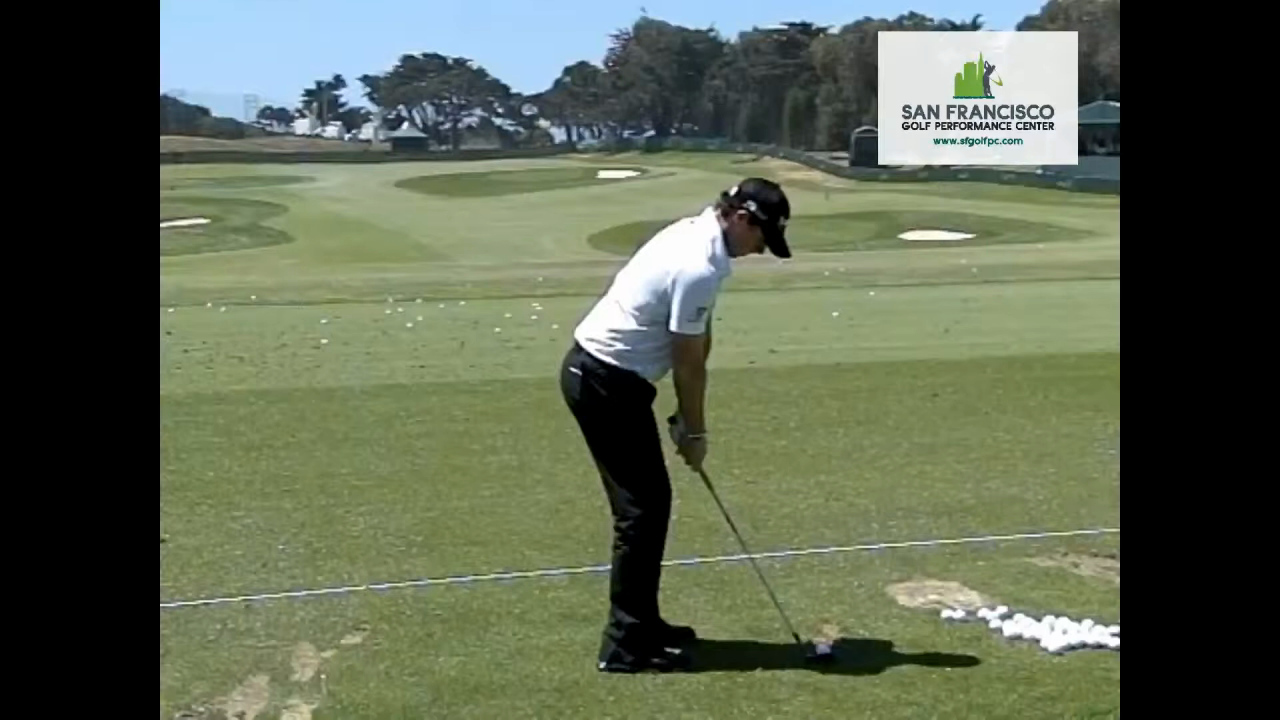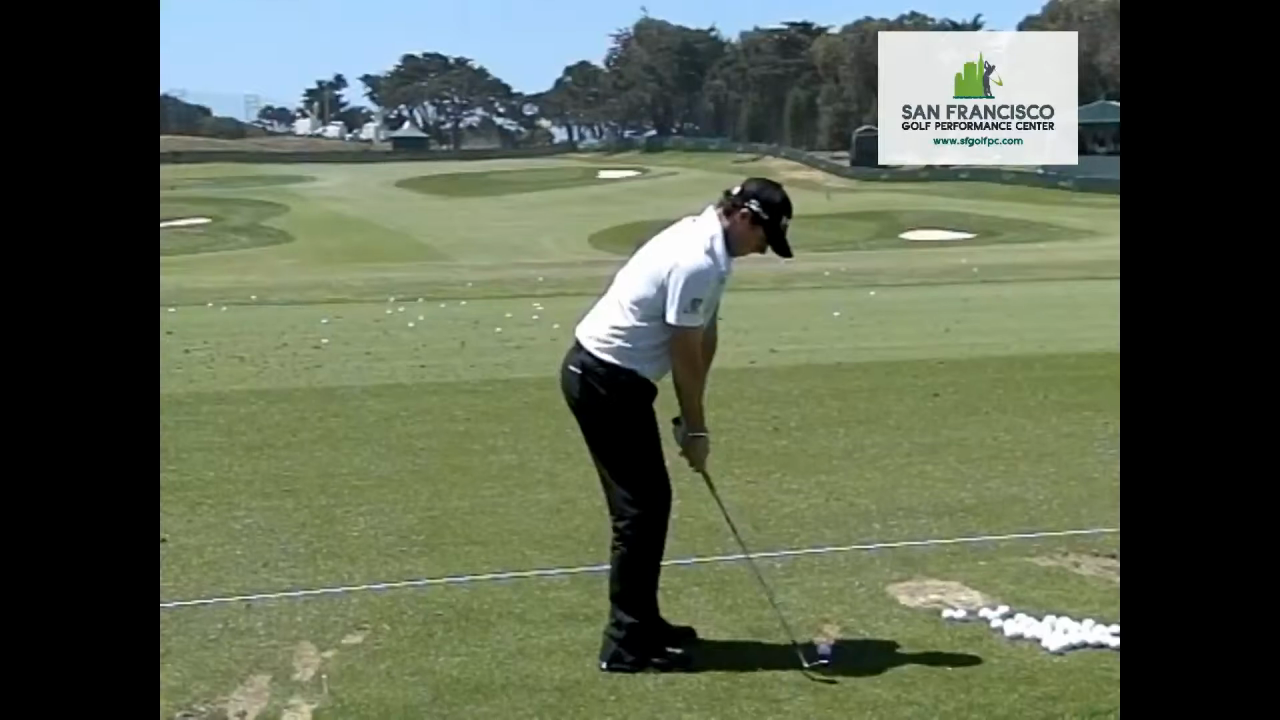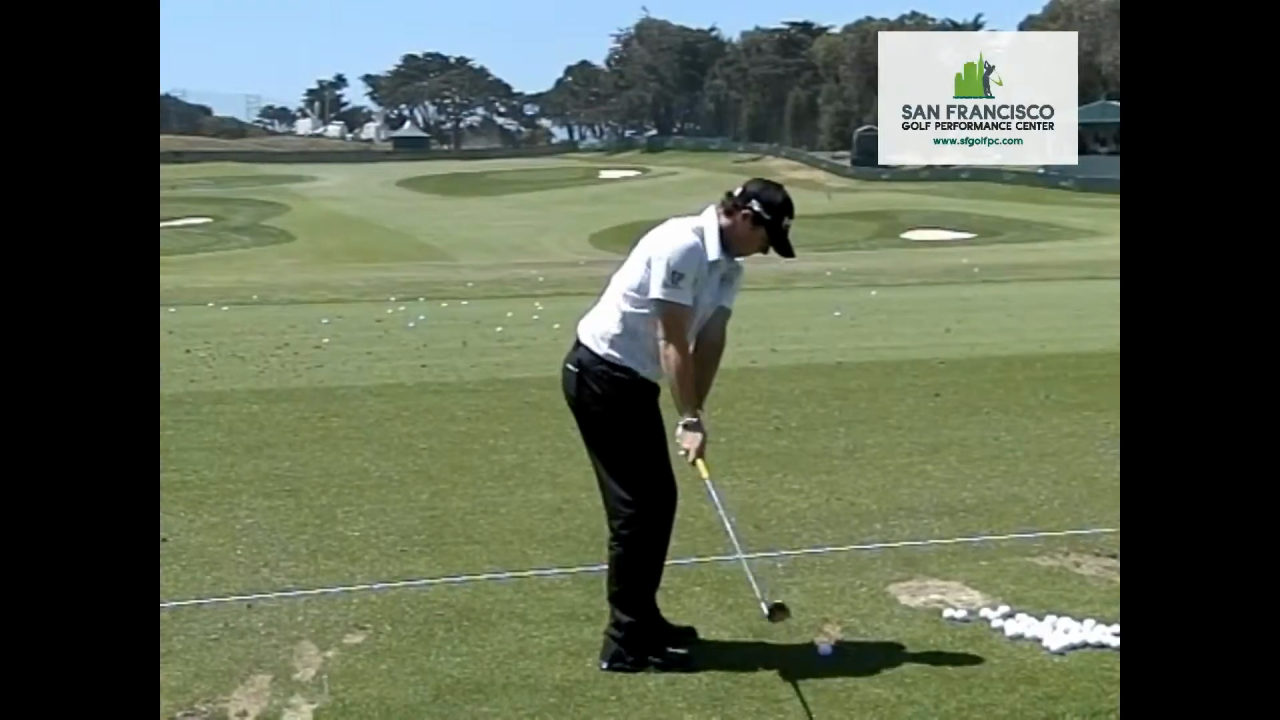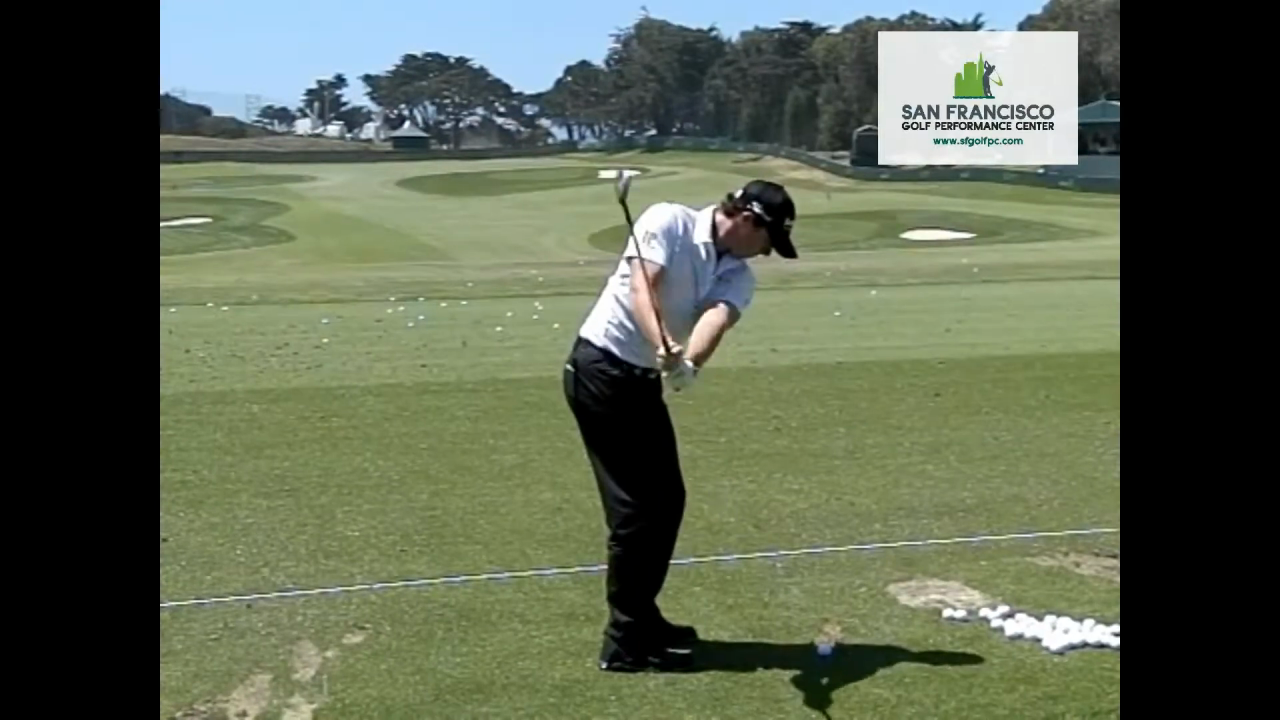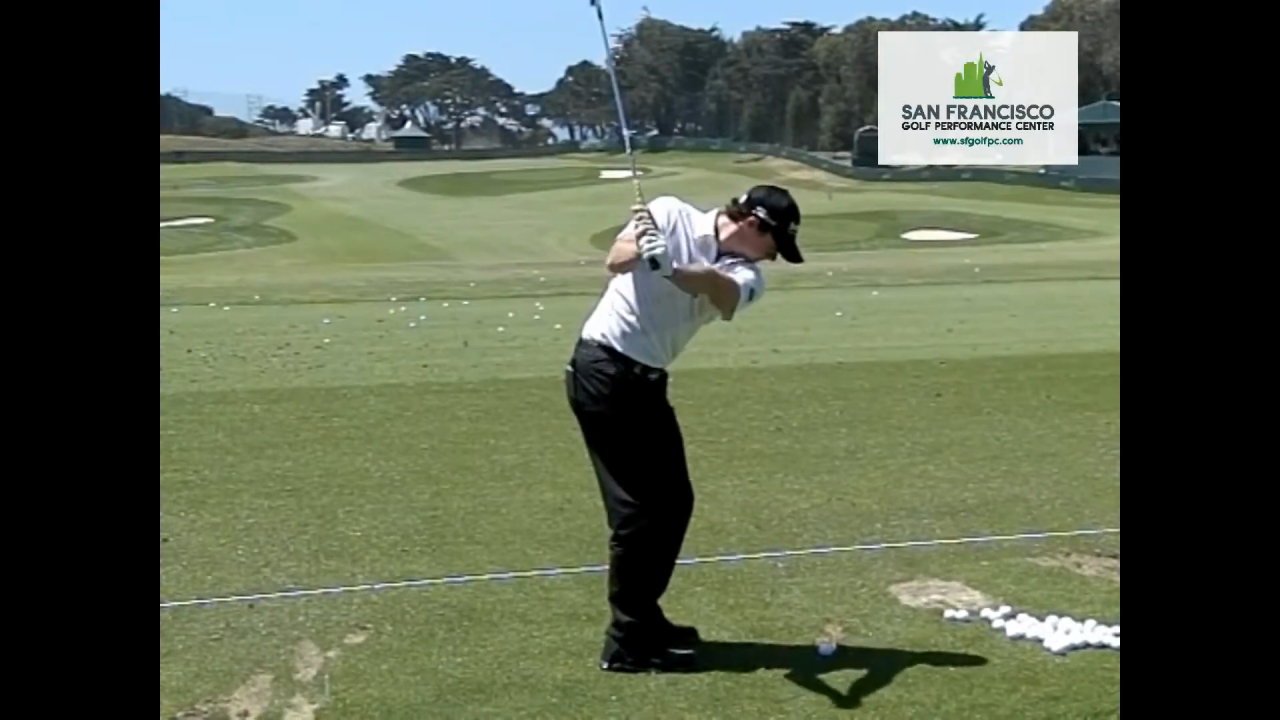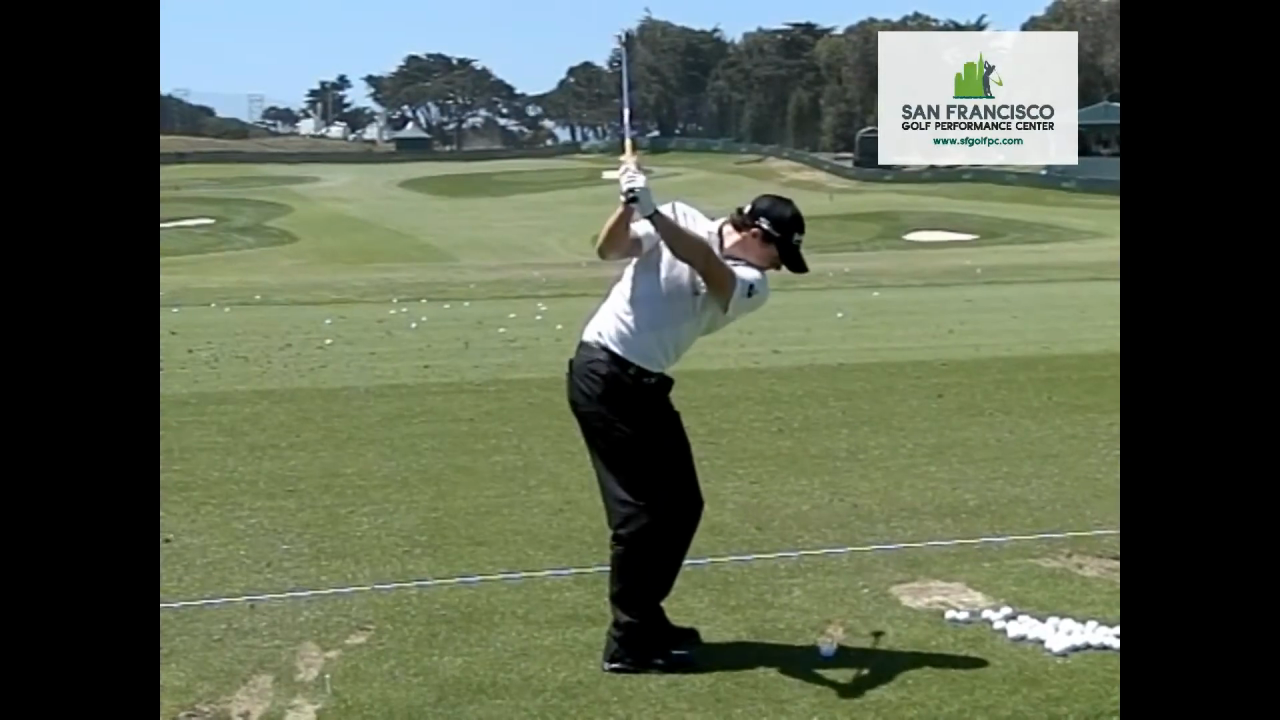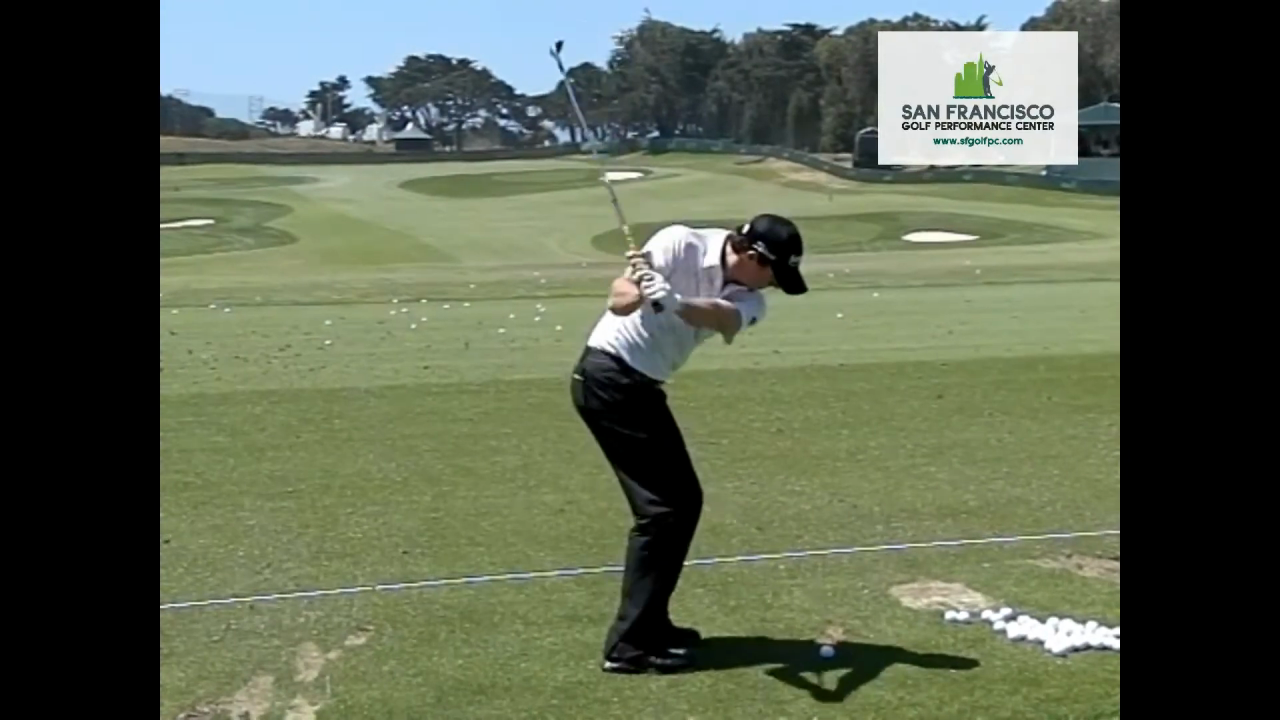
dt=0.5s
person 1, frame 1
left shoulder: (695, 234)
right shoulder: (699, 268)
left elbow: (699, 341)
right elbow: (688, 362)
left wrist: (686, 417)
right wrist: (695, 431)
left hip: (610, 375)
right hip: (604, 381)
left knee: (653, 500)
right knee: (641, 509)
left ankle: (641, 620)
right ankle: (625, 644)
person 1, frame 2
left shoulder: (707, 244)
right shoulder: (695, 261)
left elbow: (705, 338)
right elbow: (685, 356)
left wrist: (690, 417)
right wrist: (696, 430)
left hip: (616, 377)
right hip: (602, 378)
left knee: (653, 500)
right knee: (639, 509)
left ankle: (641, 619)
right ankle: (625, 644)
person 1, frame 3
left shoulder: (730, 269)
right shoulder: (681, 242)
left elbow: (710, 339)
right elbow: (671, 338)
left wrist: (695, 413)
right wrist: (687, 418)
left hip: (635, 382)
right hip: (600, 375)
left knee: (659, 500)
right knee: (636, 507)
left ankle: (642, 618)
right ankle: (625, 642)
person 1, frame 4
left shoulder: (738, 276)
right shoulder: (668, 221)
left elbow: (715, 324)
right elbow: (642, 289)
left wrist: (687, 365)
right wrist: (663, 347)
left hip: (643, 379)
right hip: (601, 369)
left knee: (666, 500)
right knee: (635, 507)
left ankle: (641, 617)
right ankle: (625, 642)
person 1, frame 5
left shoulder: (747, 277)
right shoulder: (672, 214)
left elbow: (715, 285)
right elbow: (616, 261)
left wrist: (667, 265)
right wrist: (638, 246)
left hip: (647, 379)
right hip: (604, 369)
left knee: (673, 502)
right knee: (636, 508)
left ankle: (644, 618)
right ankle: (627, 642)
person 1, frame 6
left shoulder: (751, 284)
right shoulder: (681, 218)
left elbow: (704, 263)
right elbow: (609, 249)
left wrist: (652, 212)
right wrist: (628, 207)
left hip: (648, 384)
right hip: (603, 373)
left knee: (681, 506)
right knee: (638, 511)
left ankle: (646, 618)
right ankle: (629, 642)
person 1, frame 7
left shoulder: (751, 301)
right shoulder: (682, 243)
left elbow: (718, 320)
right elbow: (619, 301)
left wrist: (674, 304)
right wrist: (642, 288)
left hip: (640, 384)
right hip: (609, 377)
left knee: (684, 501)
right knee: (662, 506)
left ankle: (647, 621)
right ankle: (629, 643)
